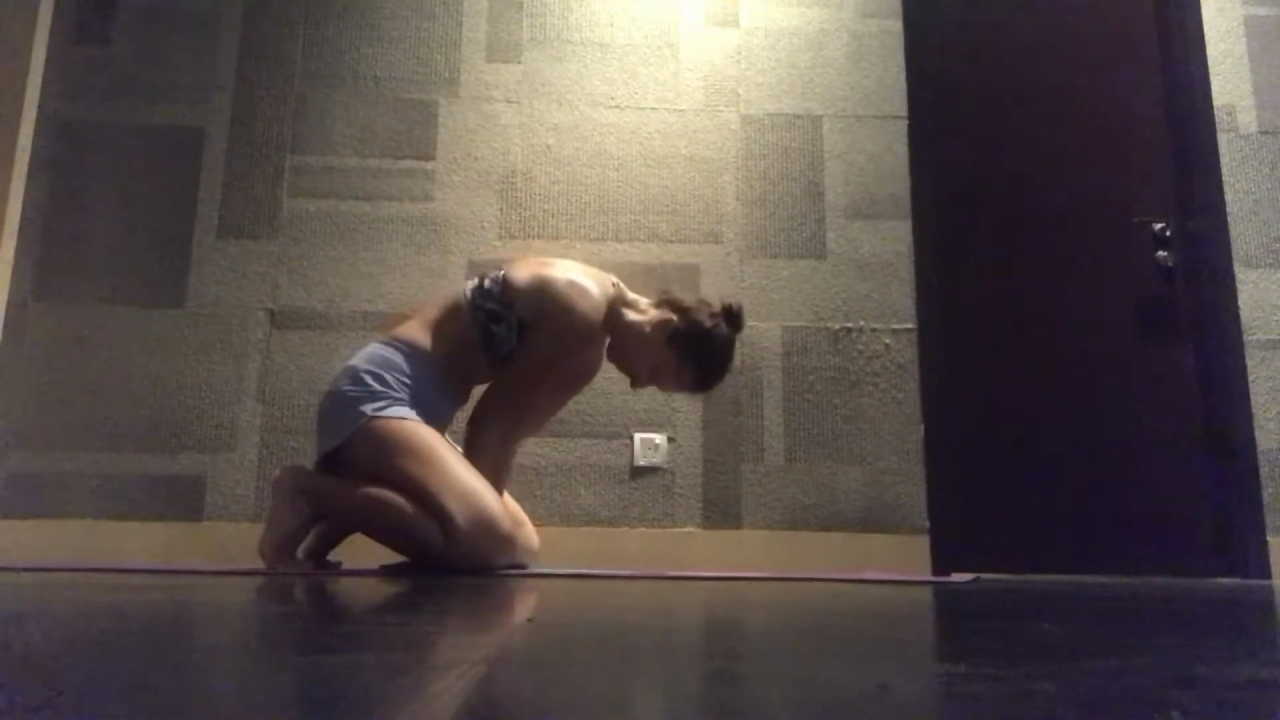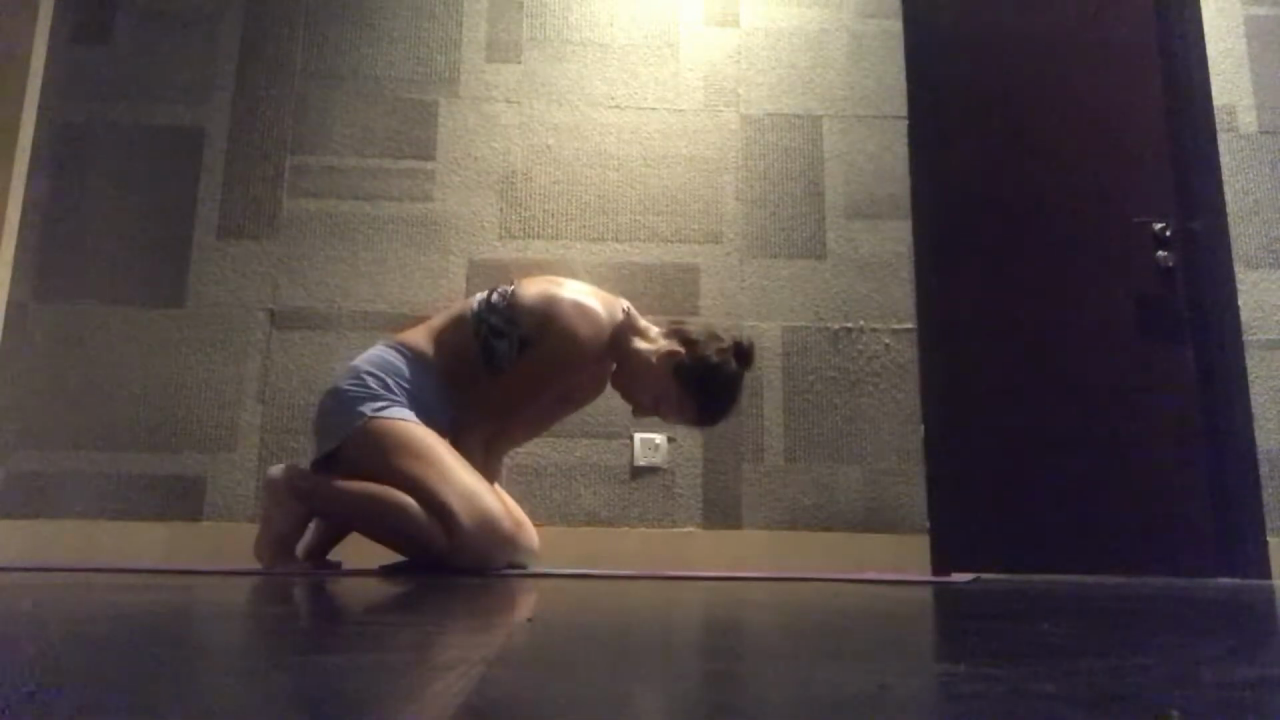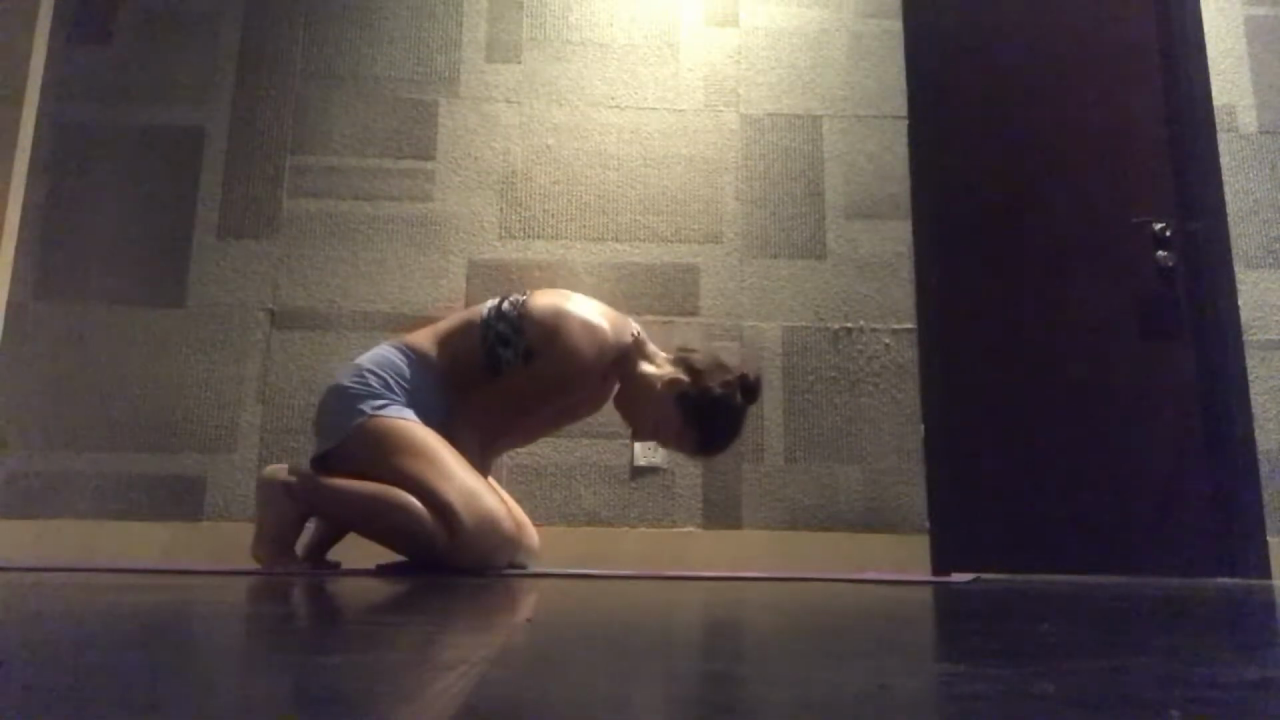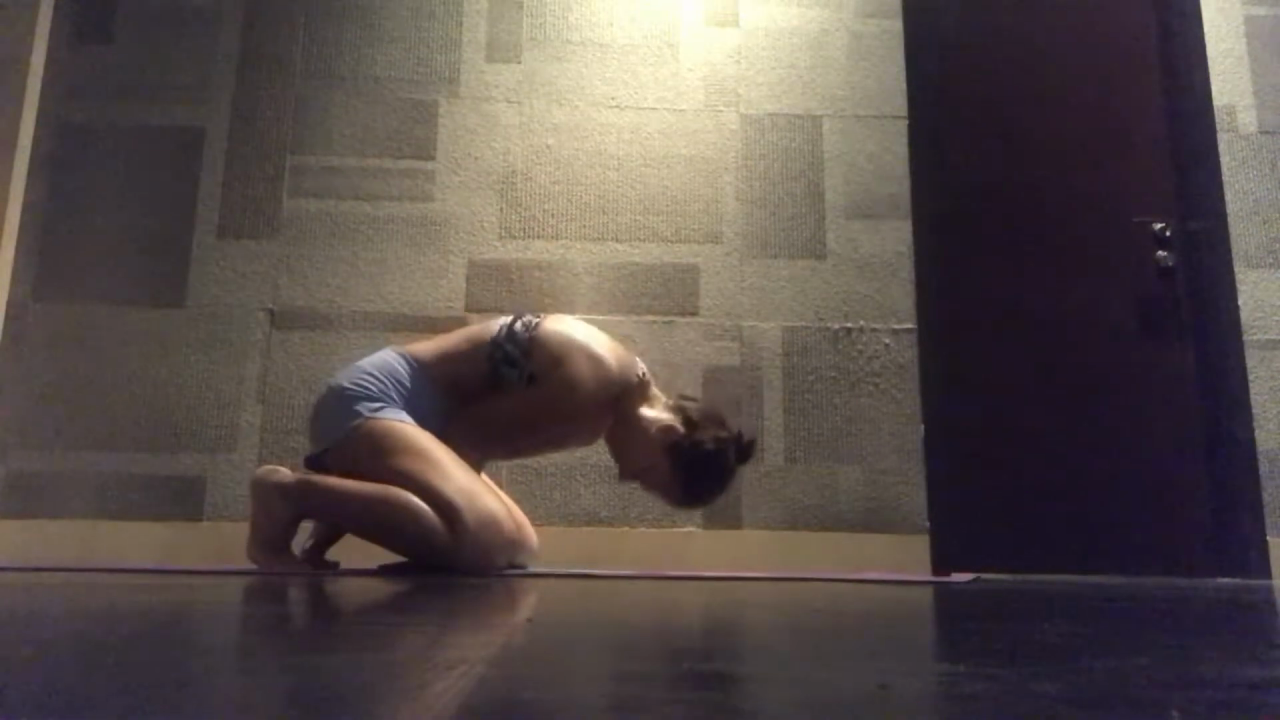
dt=0.5s
person 1, frame 1
left shoulder: (591, 350)
right shoulder: (581, 306)
left elbow: (508, 430)
right elbow: (492, 420)
left wrist: (480, 503)
right wrist: (479, 506)
left hip: (411, 406)
right hip: (377, 392)
left knee: (519, 545)
right knee: (490, 541)
left ankle: (335, 512)
right ankle: (308, 492)
person 1, frame 2
left shoulder: (597, 369)
right shoulder: (585, 327)
left elbow: (494, 437)
right elbow: (475, 426)
right wrist: (468, 504)
left hip: (413, 410)
right hip: (375, 395)
left knee: (519, 545)
right knee: (488, 541)
left ankle: (335, 512)
right ankle: (302, 490)
person 1, frame 3
left shoulder: (603, 380)
right shoulder: (591, 344)
left elbow: (487, 435)
right elbow: (472, 425)
left hip: (412, 410)
right hip: (373, 395)
left knee: (519, 546)
right knee: (485, 539)
left ankle: (326, 503)
right ankle: (295, 492)
person 1, frame 4
left shoulder: (606, 404)
right shoulder: (596, 379)
left elbow: (474, 438)
right elbow: (468, 435)
left hip: (401, 410)
right hip: (370, 399)
left knee: (517, 547)
right knee: (484, 538)
left ankle: (323, 513)
right ankle: (290, 492)
